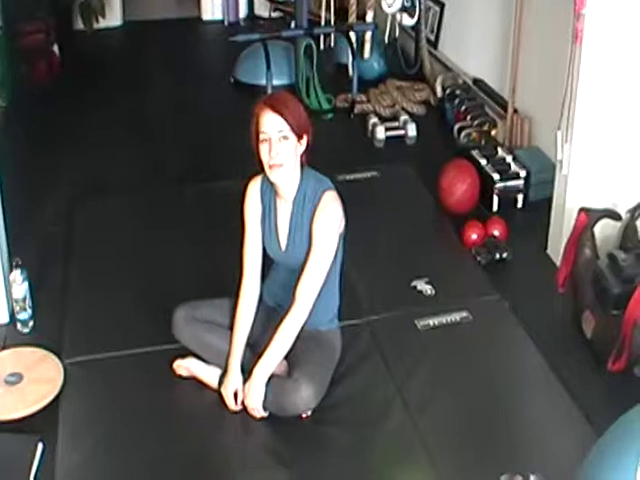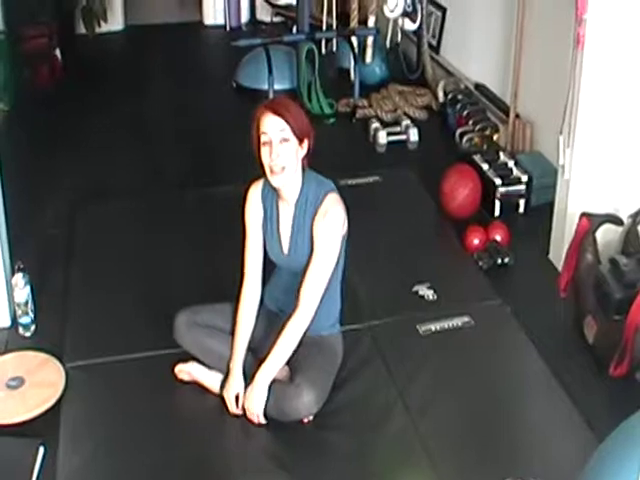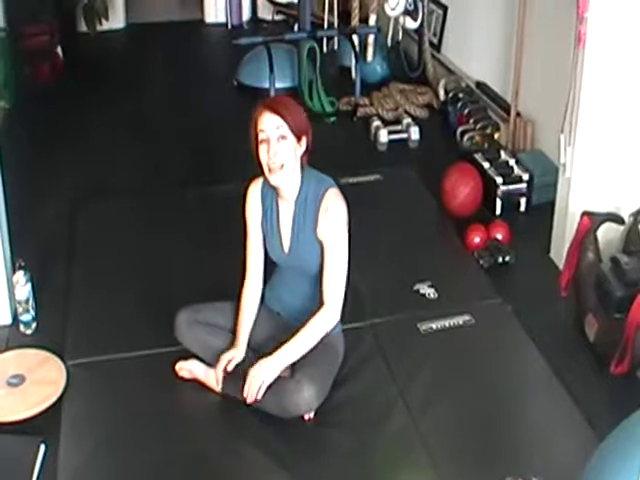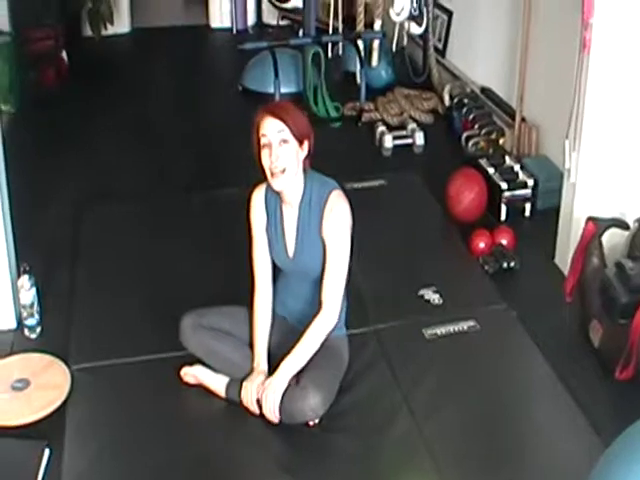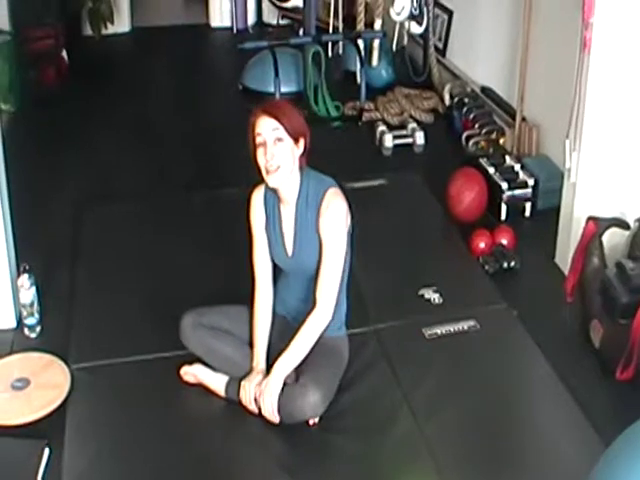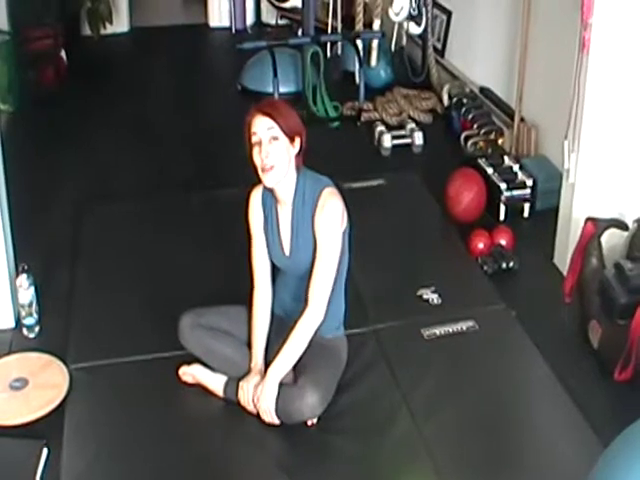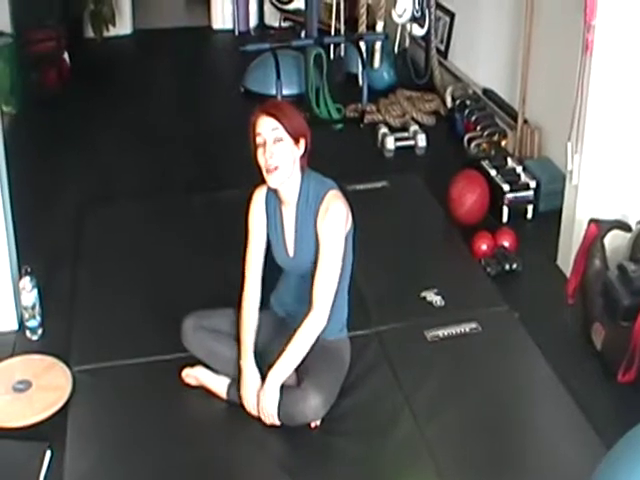
dt=0.2s
person 1, frame 1
left shoulder: (325, 204)
right shoulder: (257, 191)
left elbow: (302, 307)
right elbow: (250, 283)
left wrist: (257, 377)
right wrist: (234, 364)
left hip: (315, 328)
right hip: (270, 310)
left knee: (302, 395)
right knee: (184, 319)
left ankle: (213, 375)
right ankle: (280, 369)
person 1, frame 2
left shoulder: (328, 206)
right shoulder: (258, 195)
left elbow: (306, 311)
right elbow: (250, 286)
left wrist: (259, 381)
right wrist: (235, 367)
left hip: (317, 333)
right hip: (271, 315)
left knee: (303, 402)
right knee: (185, 324)
left ankle: (214, 379)
right ankle: (282, 374)
person 1, frame 3
left shoulder: (329, 202)
right shoulder: (257, 193)
left elbow: (332, 309)
right elbow: (252, 280)
left wrist: (274, 364)
right wrist: (239, 346)
left hip: (317, 332)
right hip: (273, 314)
left knee: (304, 396)
right knee: (186, 322)
left ankle: (214, 376)
right ankle: (285, 376)
person 1, frame 4
left shoulder: (332, 204)
right shoulder: (261, 199)
left elbow: (331, 310)
right elbow: (262, 288)
left wrist: (279, 377)
right wrist: (259, 367)
left hip: (321, 336)
right hip: (278, 320)
left knee: (309, 404)
right knee: (191, 326)
left ankle: (222, 383)
right ankle: (292, 382)
person 1, frame 5
left shoulder: (330, 202)
right shoulder: (260, 199)
left elbow: (324, 309)
right elbow: (263, 287)
left wrist: (275, 375)
right wrist: (258, 367)
left hip: (322, 335)
right hip: (279, 319)
left knee: (309, 401)
right knee: (191, 325)
left ankle: (223, 382)
right ankle: (290, 377)
person 1, frame 6
left shoulder: (326, 203)
right shoulder: (259, 199)
left elbow: (316, 308)
right elbow: (262, 288)
left wrist: (270, 378)
right wrist: (257, 368)
left hip: (321, 335)
right hip: (278, 319)
left knee: (307, 403)
right knee: (190, 325)
left ankle: (220, 382)
right ankle: (288, 378)
person 1, frame 7
left shoulder: (330, 206)
right shoulder: (262, 199)
left elbow: (320, 312)
right elbow: (251, 288)
left wrist: (272, 381)
right wrist: (247, 363)
left hip: (324, 338)
right hip: (280, 321)
left knee: (309, 406)
right knee: (192, 328)
left ankle: (224, 385)
right ankle: (290, 381)
